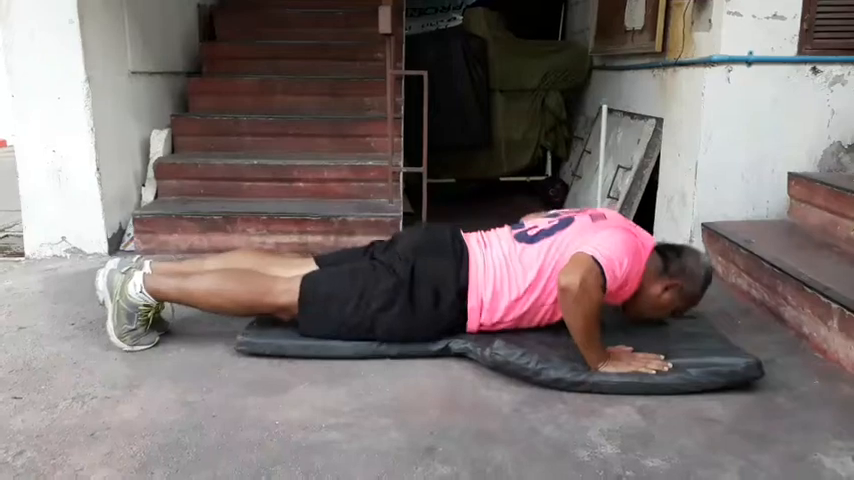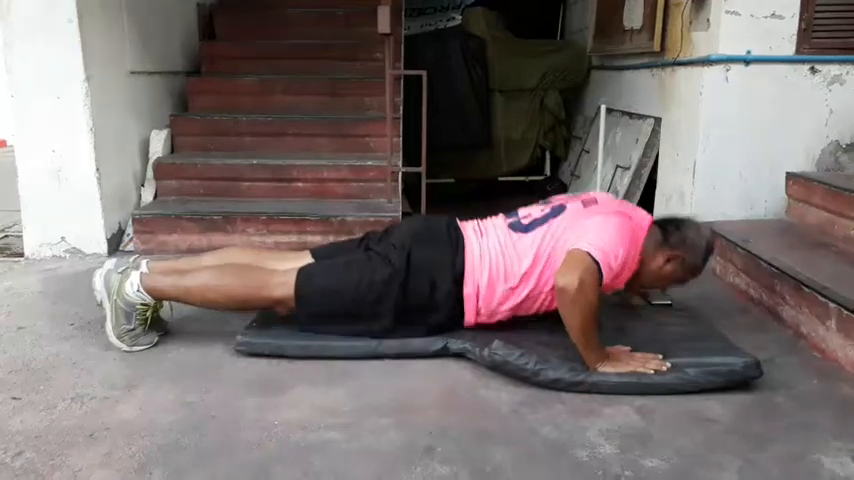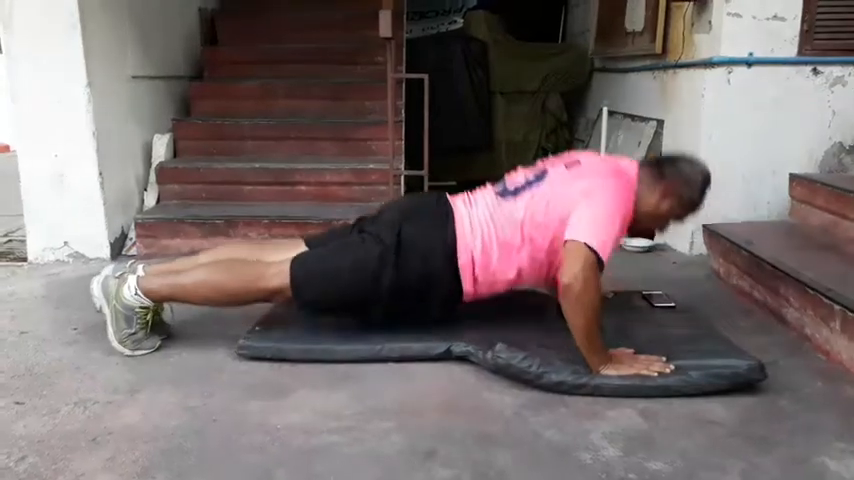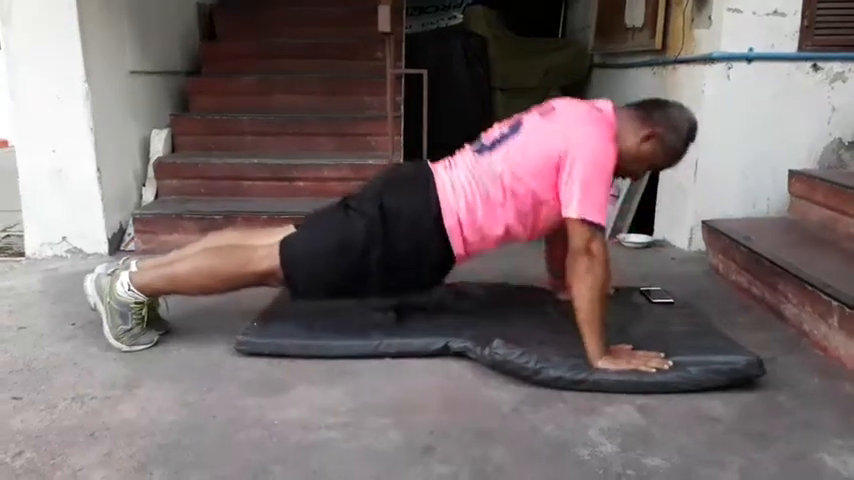
dt=0.2s
person 1, frame 1
left shoulder: (608, 226)
right shoulder: (626, 249)
right elbow: (575, 282)
left wrist: (590, 303)
right wrist: (600, 357)
left hip: (441, 252)
right hip: (436, 294)
left knee: (292, 270)
right knee: (289, 298)
left ankle: (147, 270)
right ankle: (144, 285)
person 1, frame 2
left shoulder: (606, 211)
right shoulder: (622, 232)
right elbow: (571, 283)
left wrist: (580, 306)
right wrist: (598, 358)
left hip: (438, 242)
right hip: (436, 284)
left knee: (287, 266)
right knee: (283, 291)
left ankle: (145, 269)
right ankle: (141, 284)
person 1, frame 3
left shoulder: (599, 169)
right shoulder: (613, 193)
right elbow: (574, 279)
left wrist: (582, 293)
right wrist: (600, 360)
left hip: (432, 221)
right hip: (431, 258)
left knee: (285, 258)
right knee: (279, 280)
left ankle: (141, 273)
right ankle: (140, 287)
person 1, frame 4
left shoulder: (579, 117)
right shoulder: (596, 140)
left elbow: (549, 211)
right elbow: (587, 251)
left wrist: (562, 287)
right wrist: (601, 353)
left hip: (418, 192)
right hip: (418, 224)
left knee: (273, 243)
right knee: (270, 265)
left ankle: (135, 269)
right ankle: (132, 284)
